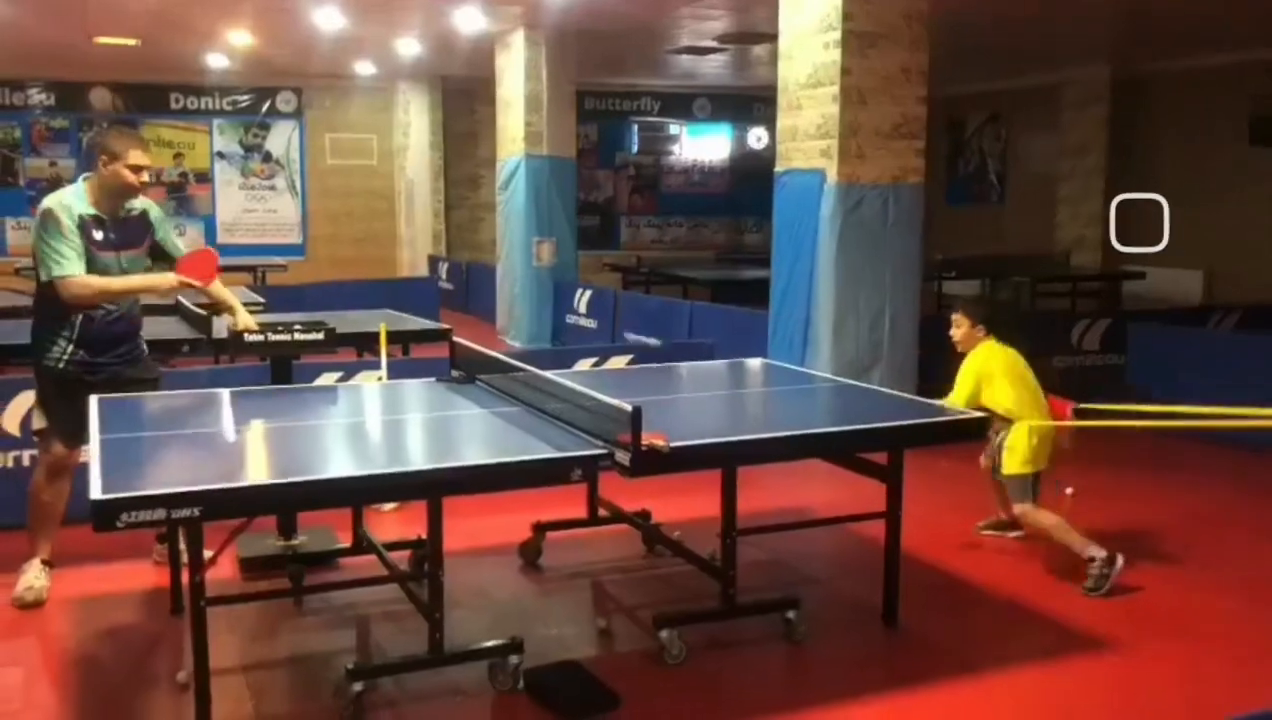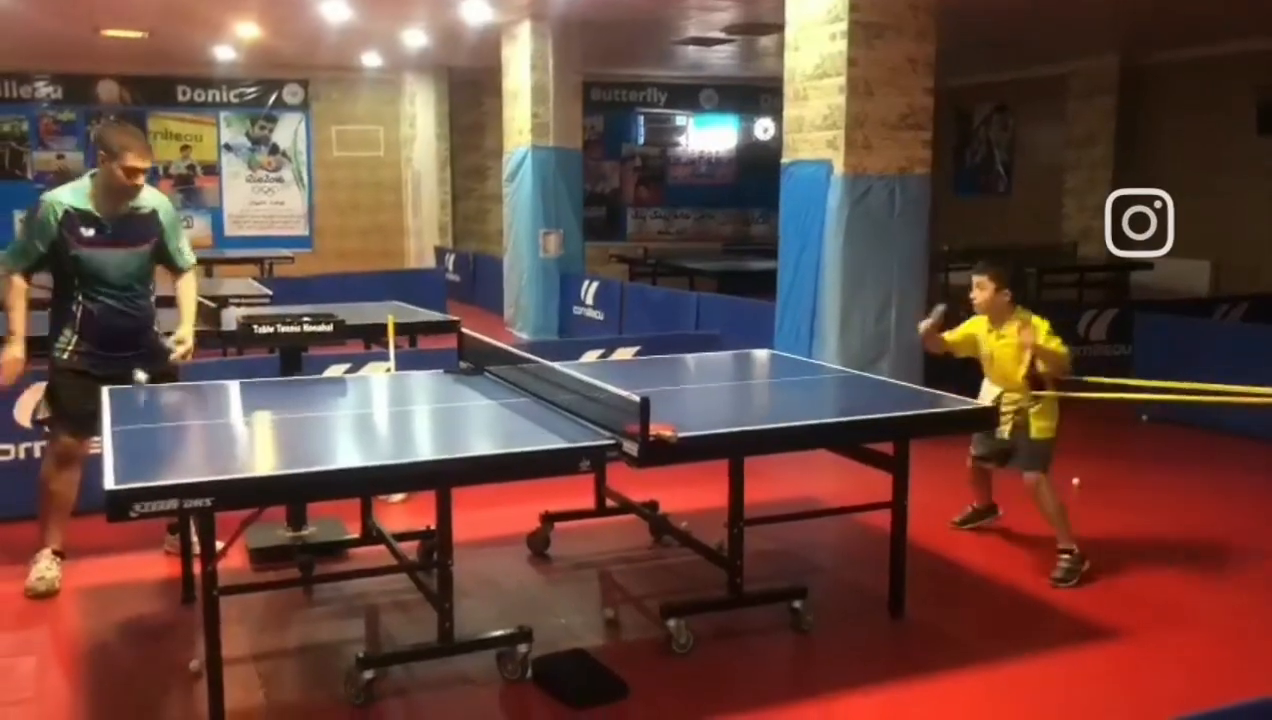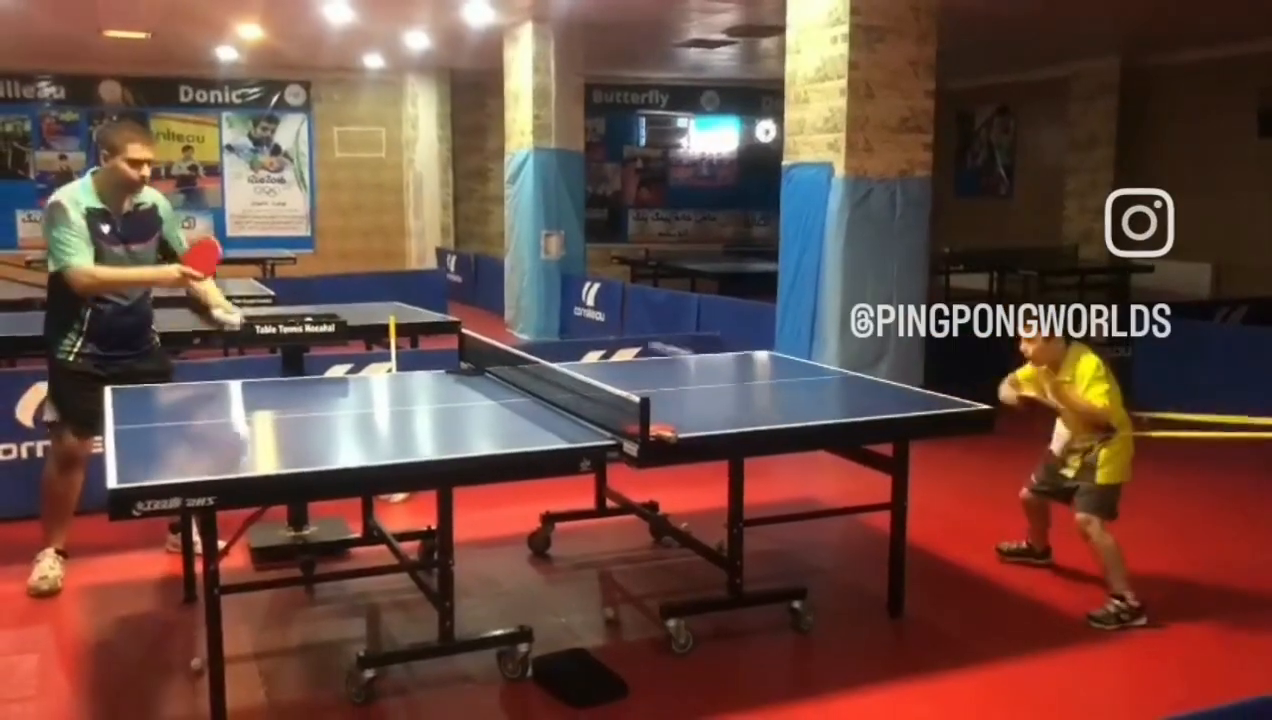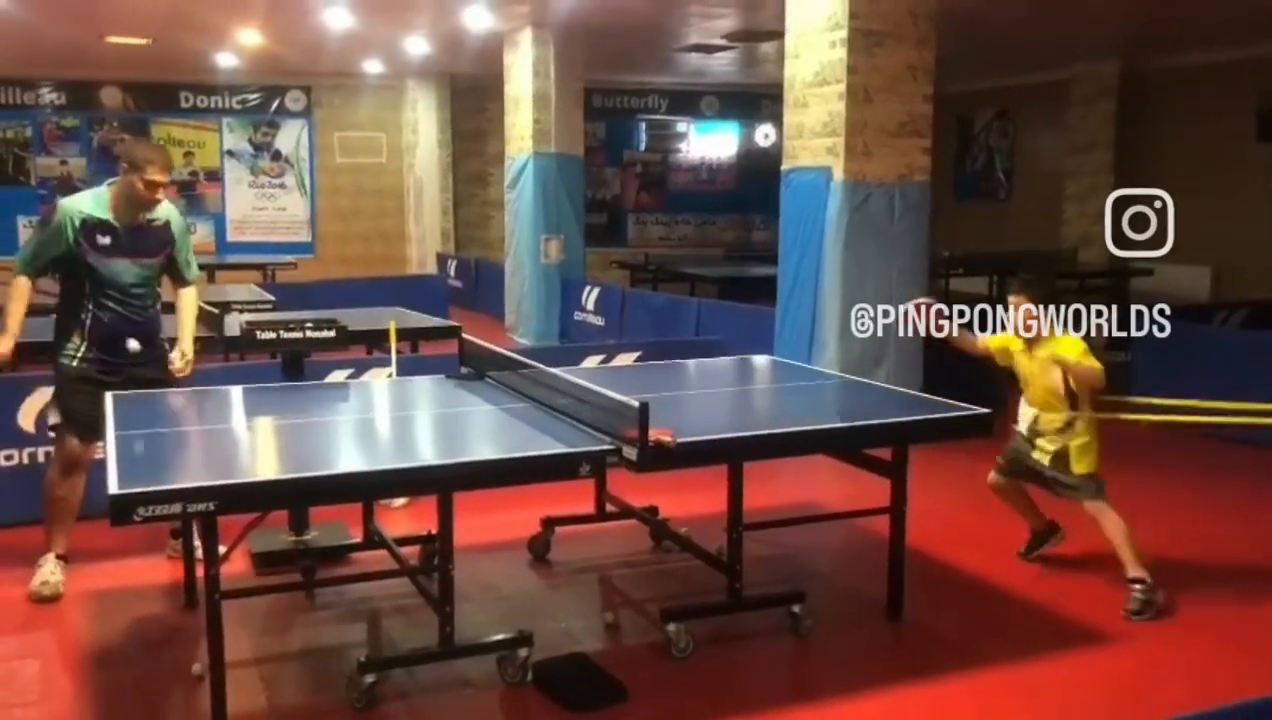
dt=0.5s
person 1, frame 1
left shoulder: (144, 212)
right shoulder: (59, 211)
left elbow: (184, 262)
right elbow: (69, 288)
left wrist: (233, 306)
right wrist: (148, 281)
left hip: (127, 353)
right hip: (68, 358)
right knee: (57, 456)
left ankle: (168, 538)
right ankle: (38, 560)
person 1, frame 2
left shoulder: (158, 208)
right shoulder: (56, 207)
left elbow: (182, 269)
left wrist: (186, 326)
left hip: (143, 348)
right hip: (81, 351)
right knee: (66, 448)
left ankle: (179, 530)
right ankle: (49, 551)
person 1, frame 3
left shoulder: (154, 204)
right shoulder: (67, 205)
left elbow: (184, 257)
right elbow: (78, 277)
left wrist: (213, 298)
right wrist: (158, 275)
left hip: (139, 346)
right hip: (81, 351)
right knee: (69, 447)
left ankle: (181, 528)
right ankle: (52, 550)
person 1, frame 4
left shoulder: (170, 220)
right shoulder: (73, 213)
left elbow: (186, 281)
left wrist: (185, 340)
left hip: (147, 354)
right hip: (86, 356)
right knee: (73, 452)
left ankle: (182, 534)
right ankle: (54, 555)
person 2, frame 1
left shoulder: (975, 363)
right shoulder: (1005, 353)
left elbow: (957, 405)
right elbow: (1024, 392)
left hip: (1023, 435)
right hip: (1020, 429)
left knee: (1025, 509)
right knee: (988, 461)
left ankle: (1100, 559)
right ankle: (1007, 520)
person 2, frame 2
left shoulder: (1034, 325)
right shoulder: (976, 327)
left elbow: (1063, 368)
right elbow: (938, 346)
left wrist: (1037, 348)
right wrist: (927, 332)
left hip: (1032, 410)
right hip: (996, 404)
left knee: (1034, 479)
right knee: (976, 463)
left ankle: (1070, 552)
right ankle: (984, 508)
person 2, frame 3
left shoulder: (1088, 366)
right shoulder: (1039, 368)
left elbow: (1104, 417)
right elbow: (1011, 381)
left wrist: (1061, 400)
right wrist: (1008, 389)
left hip: (1107, 450)
right hip: (1070, 444)
left knee: (1087, 522)
right knee: (1032, 497)
left ankle: (1125, 601)
right ankle: (1037, 548)
person 2, frame 4
left shoulder: (1069, 344)
right shoulder: (1014, 341)
left elbow: (1097, 379)
right elbow: (977, 346)
left wrist: (1059, 359)
right wrist: (946, 329)
left hip: (1071, 435)
right hip: (1034, 428)
left knee: (1094, 505)
right knee: (998, 481)
left ankle: (1141, 581)
right ankle: (1045, 529)
